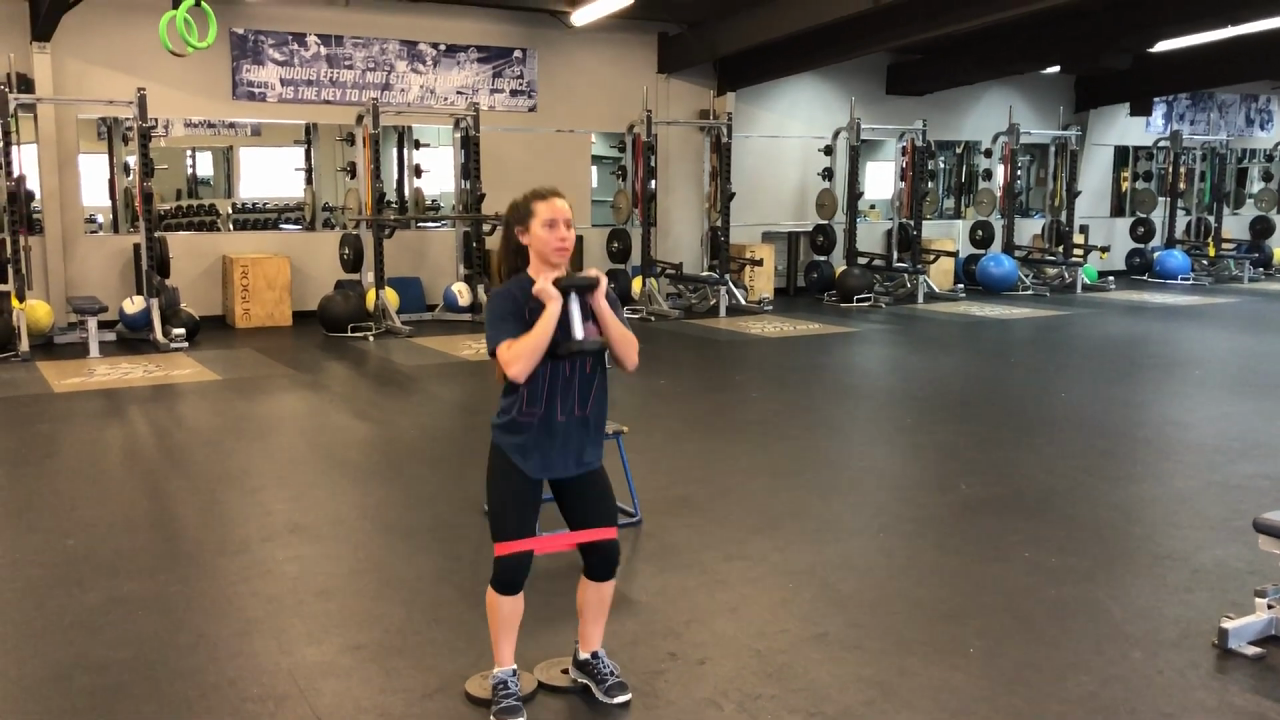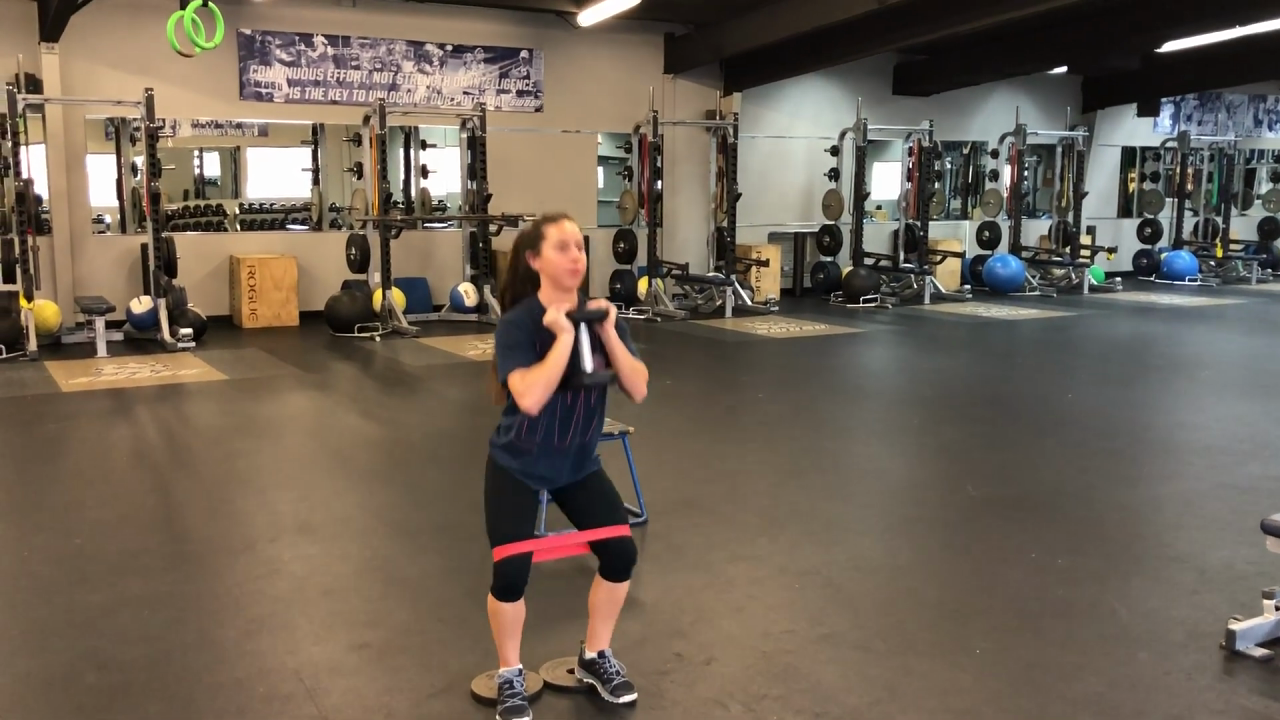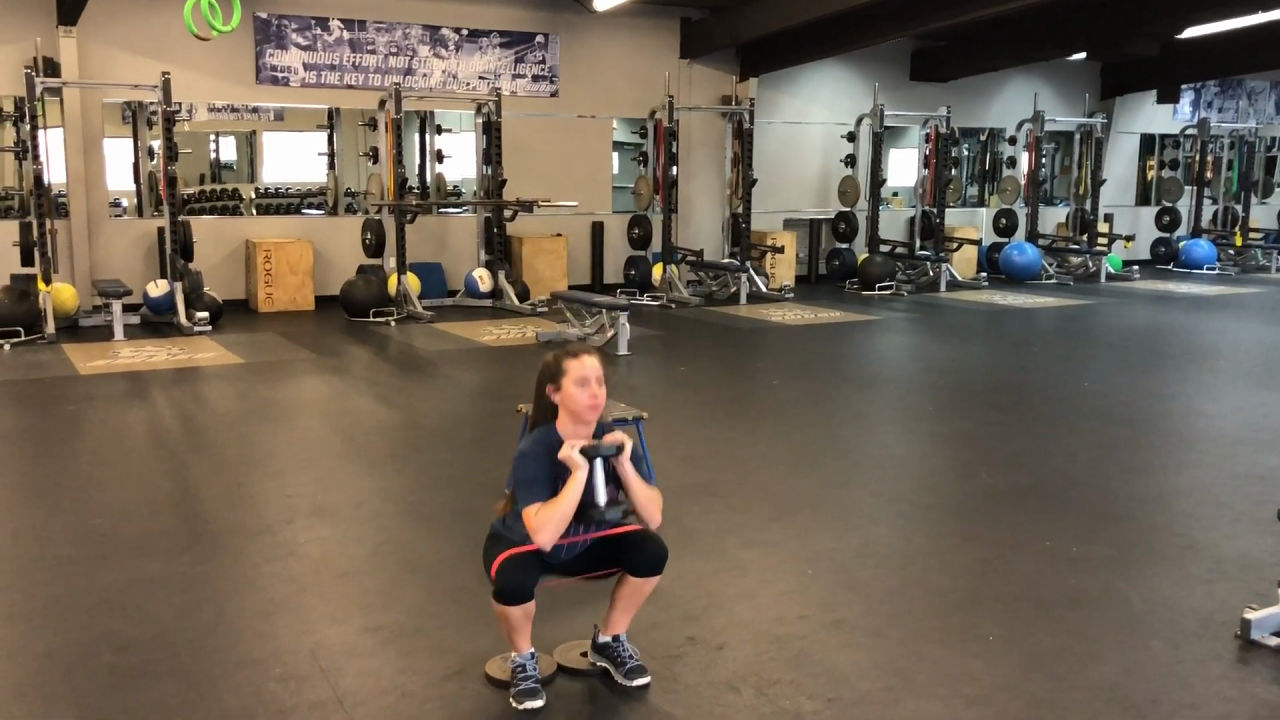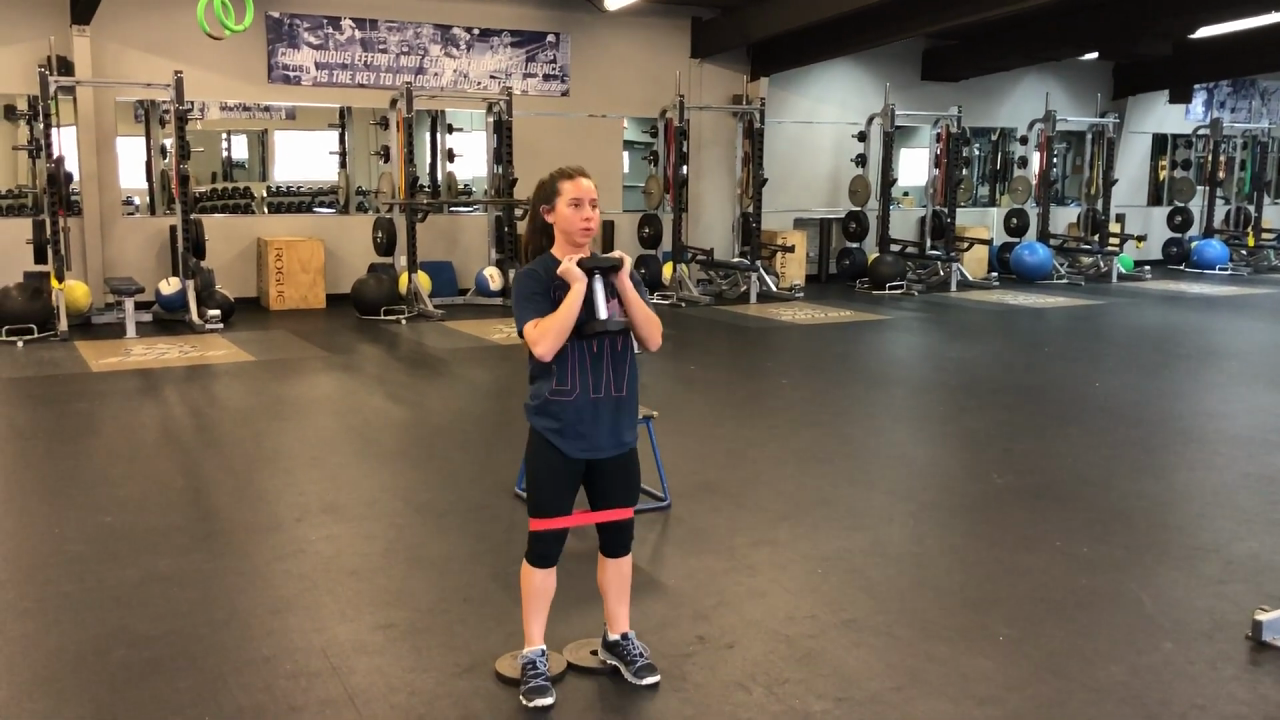
dt=0.7s
person 1, frame 1
left shoulder: (591, 289)
right shoulder: (508, 297)
left elbow: (630, 360)
right elbow: (516, 367)
left wrist: (597, 302)
right wrist: (552, 304)
left hip: (581, 452)
right hip: (519, 453)
left knee: (603, 556)
right knee: (512, 566)
left ankle: (589, 658)
right ankle: (504, 676)
person 1, frame 2
left shoulder: (600, 314)
right shoulder: (518, 323)
left elbow: (638, 389)
right elbow: (529, 399)
left wrist: (608, 332)
right wrist: (564, 336)
left hip: (578, 464)
right hip: (518, 466)
left knee: (620, 554)
right knee: (512, 570)
left ankle: (595, 657)
right ankle: (510, 676)
person 1, frame 3
left shoulder: (615, 442)
right shoulder: (535, 451)
left elbow: (653, 516)
right elbow: (542, 536)
left wrist: (624, 466)
right wrist: (579, 471)
left hip: (581, 541)
right hip: (519, 543)
left knee: (651, 553)
right knee: (515, 583)
left ankle: (609, 641)
right ankle: (522, 661)
person 1, frame 4
left shoulder: (616, 268)
right shoulder: (534, 277)
left elbow: (653, 340)
right elbow: (543, 346)
left wrist: (624, 283)
right wrist: (578, 285)
left hip: (615, 433)
right hip: (556, 435)
left knee: (618, 537)
right knee: (546, 542)
left ankle: (618, 639)
right ankle: (534, 657)
